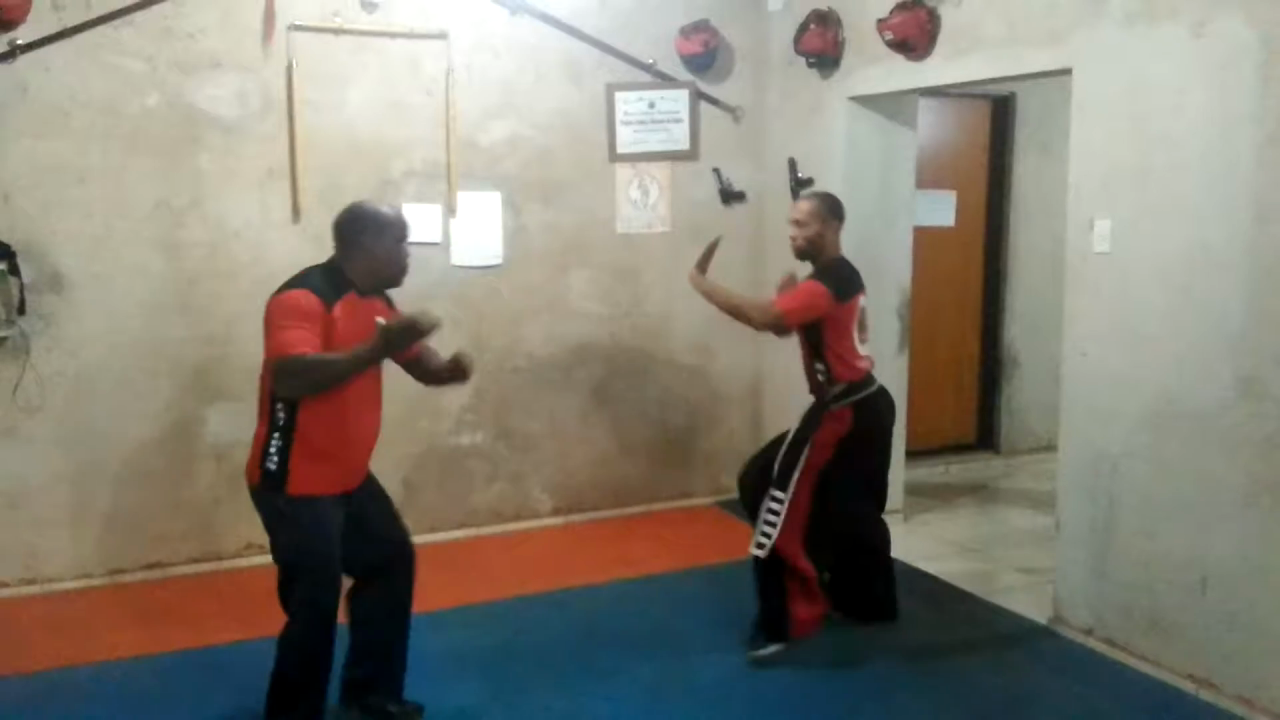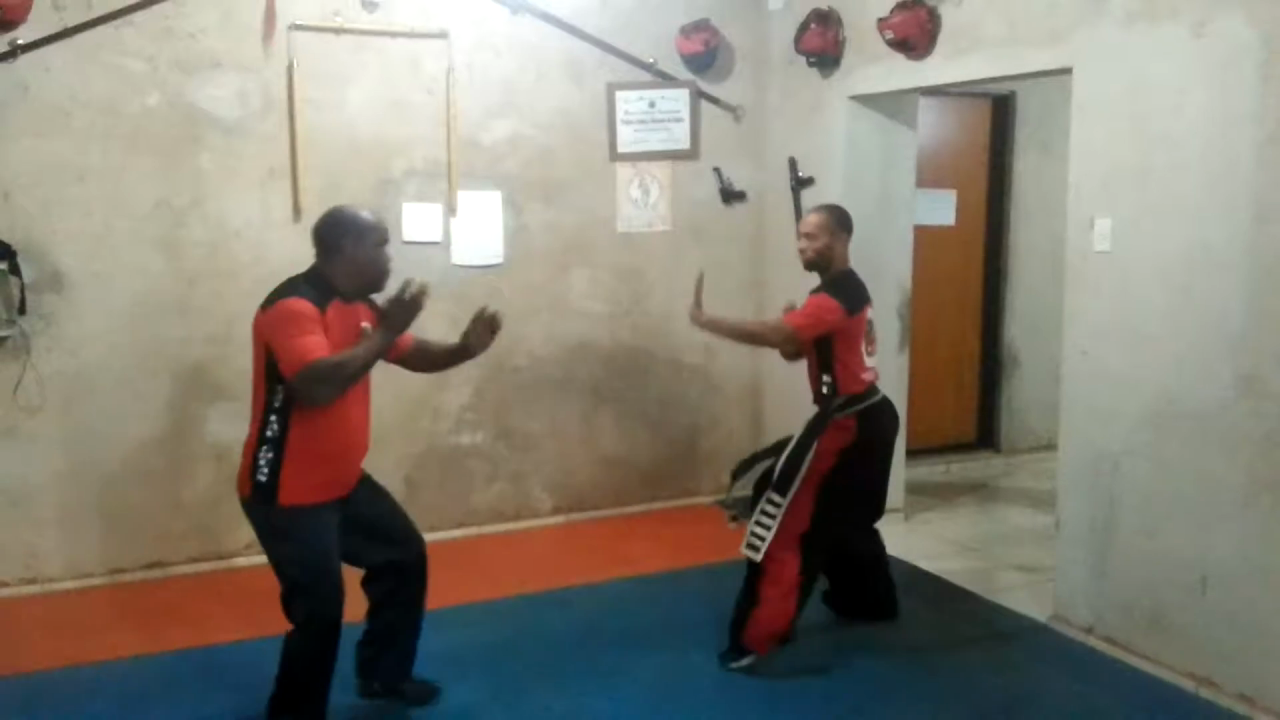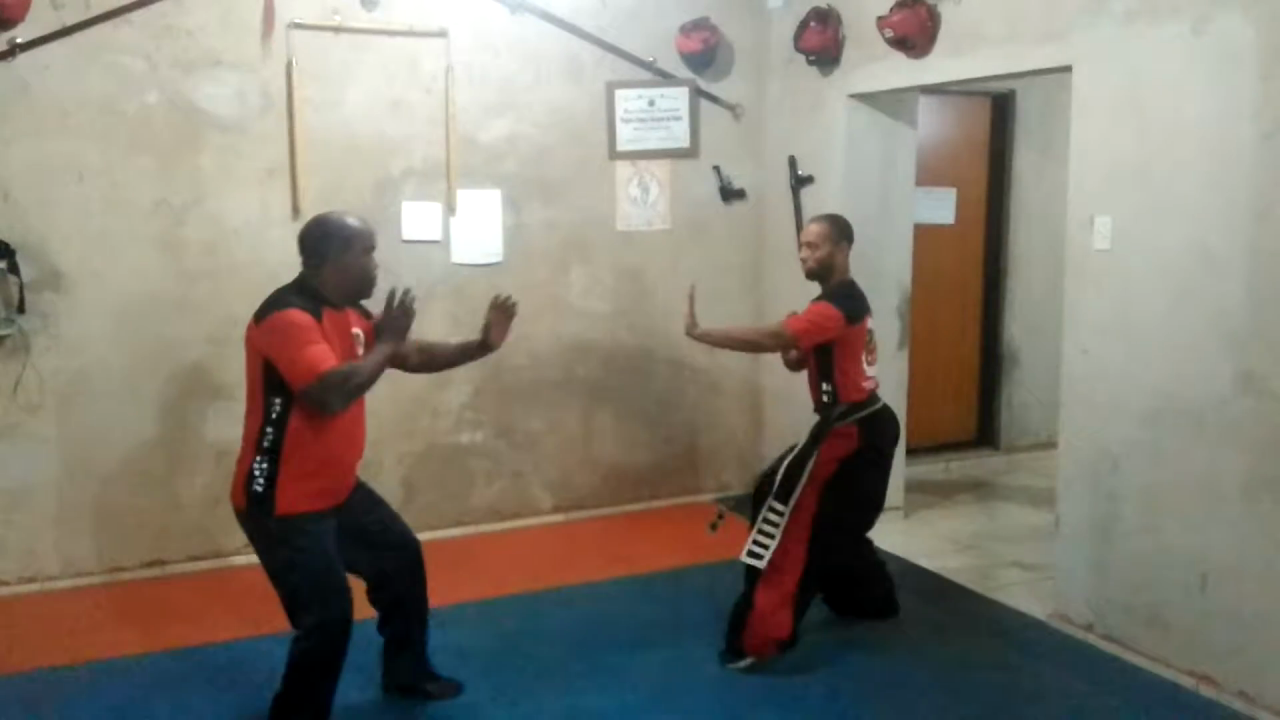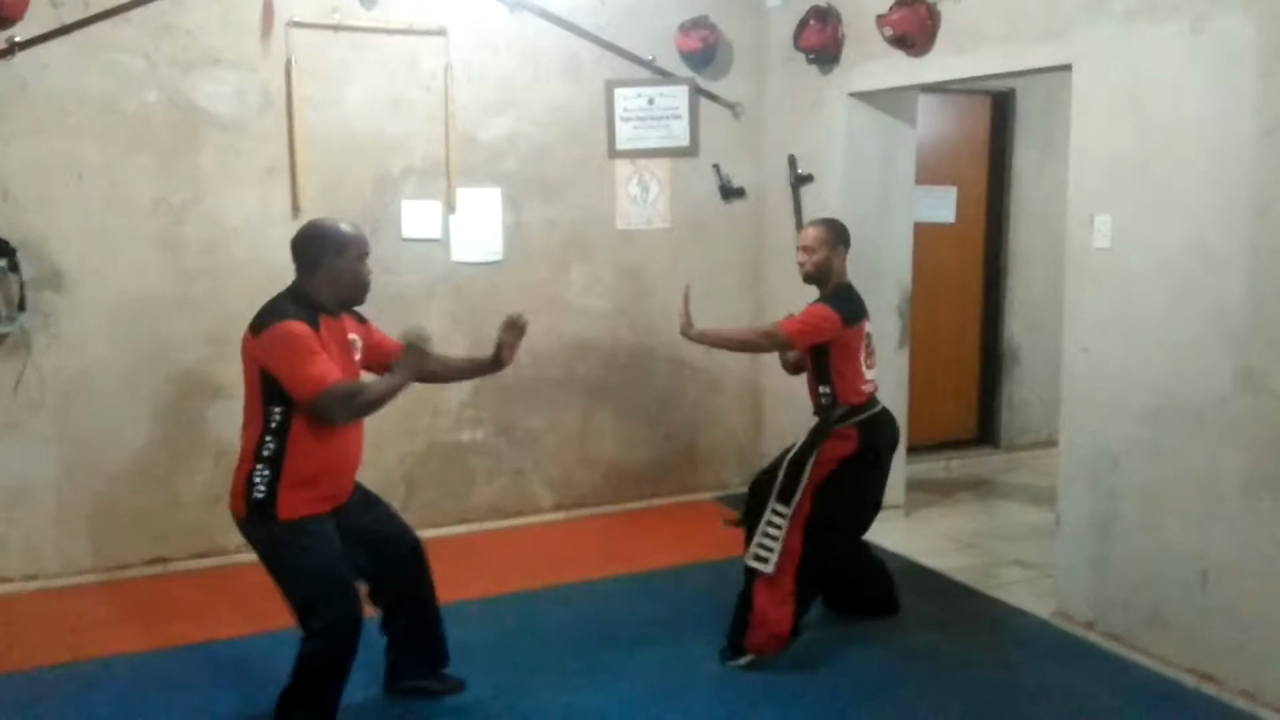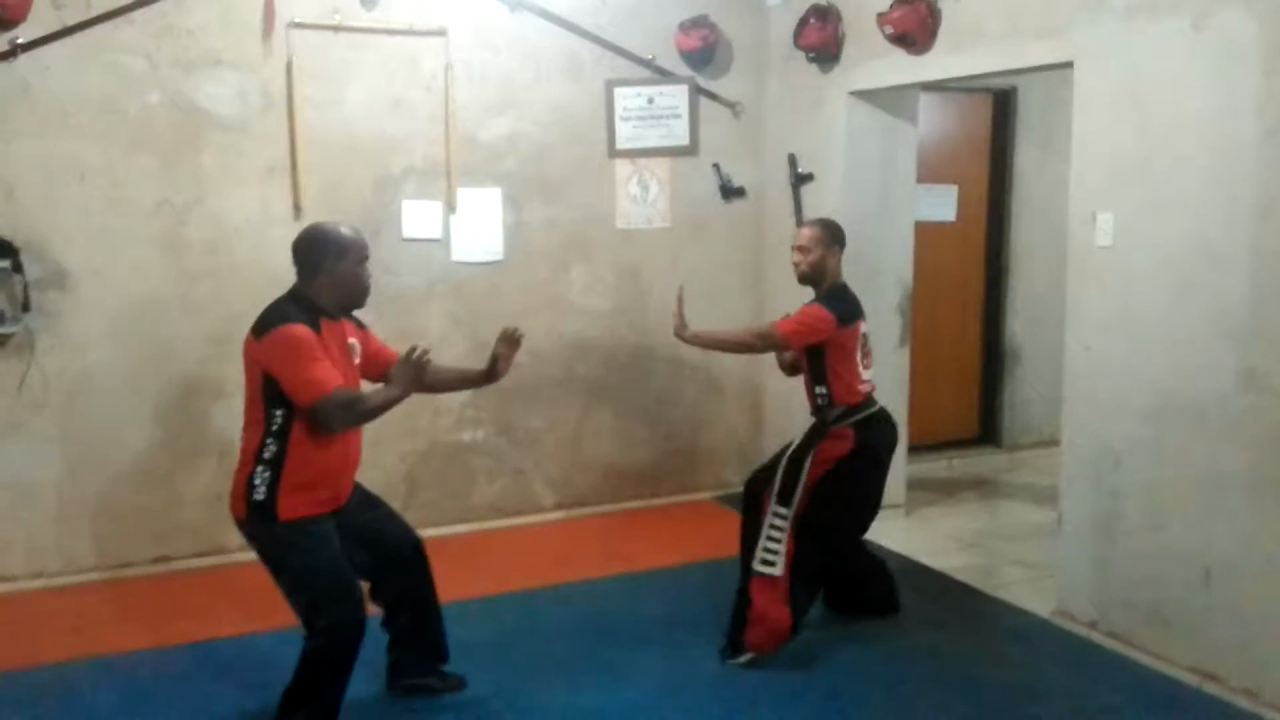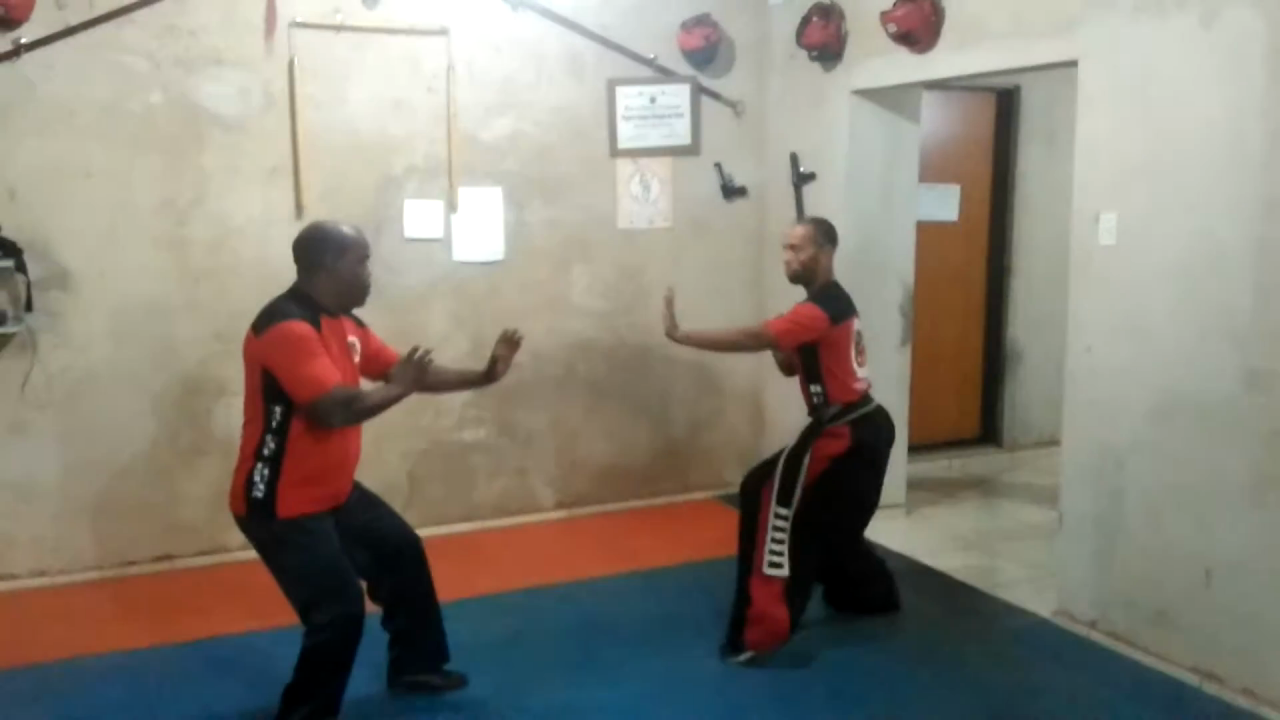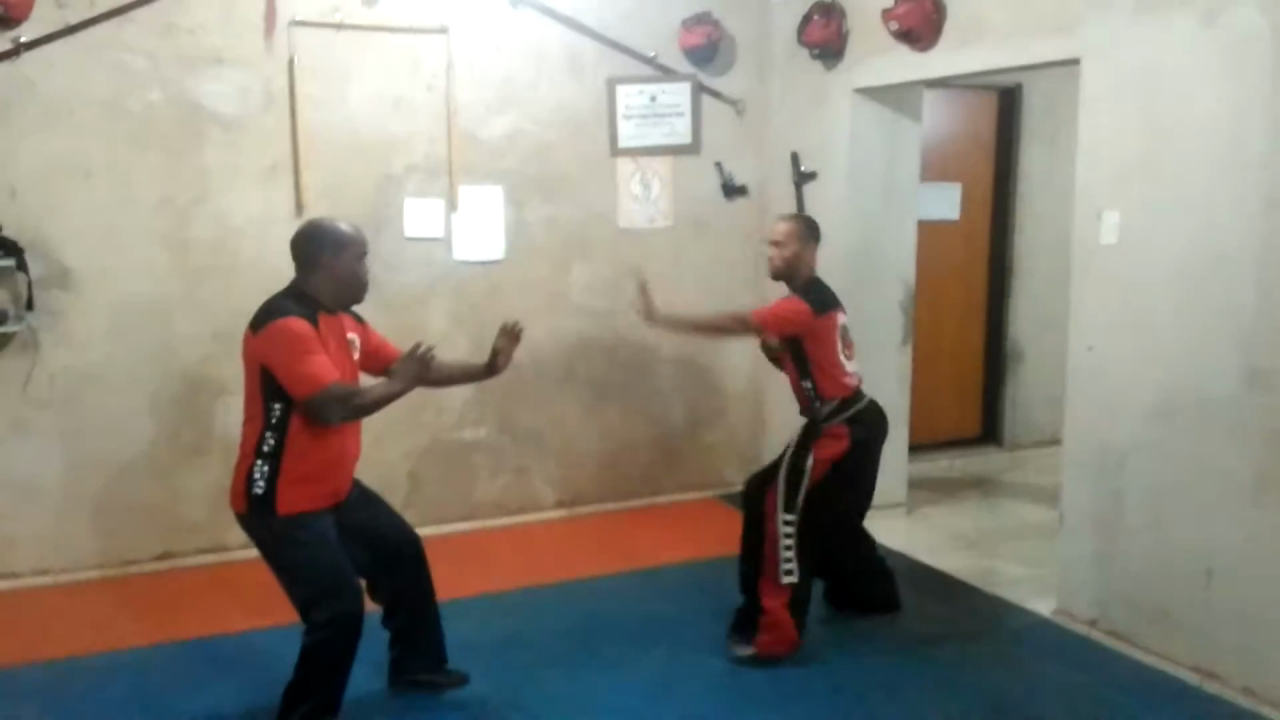
dt=0.1s
person 1, frame 1
left shoulder: (378, 302)
right shoulder: (303, 299)
left elbow: (419, 361)
right elbow: (290, 376)
left wrist: (448, 369)
right wrist: (377, 348)
left hip: (349, 477)
right hip: (293, 484)
left knee: (392, 566)
right knee: (315, 601)
person 1, frame 2
left shoulder: (360, 307)
right shoulder: (291, 308)
left elbow: (417, 355)
right elbow: (317, 380)
left wrist: (465, 346)
right wrist: (381, 337)
left hip: (344, 481)
right hip: (286, 492)
left knee: (404, 555)
right knee: (318, 611)
left ankle: (385, 674)
person 1, frame 3
left shoulder: (349, 314)
right shoulder: (285, 318)
left elbow: (415, 355)
right elbow: (333, 392)
left wrist: (482, 346)
right wrist: (385, 343)
left hip: (336, 489)
right hip: (280, 503)
left knee: (400, 559)
right knee: (326, 615)
left ankle: (406, 673)
person 1, frame 4
left shoulder: (344, 320)
right shoulder: (283, 329)
left elbow: (417, 364)
right elbow: (339, 405)
left wrist: (491, 362)
right wrist: (400, 374)
left hip: (336, 491)
right hip: (281, 508)
left knee: (403, 557)
right knee: (337, 616)
left ankle: (412, 671)
person 1, frame 5
left shoulder: (344, 325)
right shoulder: (285, 332)
left elbow: (406, 371)
right elbow: (336, 413)
left wrist: (485, 374)
right wrist: (398, 388)
left hip: (335, 493)
right hip: (281, 509)
left knee: (404, 556)
right knee: (340, 615)
left ankle: (414, 667)
person 1, frame 6
left shoulder: (344, 324)
right shoulder: (285, 328)
left elbow: (405, 371)
right elbow: (335, 409)
left wrist: (485, 375)
right wrist: (399, 387)
left hip: (335, 491)
right hip: (280, 506)
left knee: (402, 554)
right knee: (339, 612)
left ankle: (415, 664)
person 1, frame 7
left shoulder: (343, 320)
right shoulder: (283, 325)
left elbow: (405, 364)
right elbow: (333, 405)
left wrist: (486, 368)
right wrist: (400, 383)
left hip: (334, 487)
right hip: (281, 503)
left knee: (402, 553)
right knee: (339, 609)
left ankle: (417, 663)
person 2, frame 1
left shoulder: (826, 285)
right shoulder: (840, 277)
left elbow: (763, 317)
right elbow: (787, 320)
left wrist: (703, 283)
right wrist: (787, 299)
left hip: (845, 412)
right hip: (866, 407)
left knee: (784, 503)
right knee: (852, 511)
left ankle: (785, 620)
right ankle: (869, 601)
person 2, frame 2
left shoulder: (836, 299)
right shoulder: (845, 290)
left elbow: (778, 337)
right elbow: (795, 348)
left wrist: (704, 318)
right wrist: (795, 325)
left hip: (848, 423)
right hip: (869, 418)
left knee: (784, 507)
right knee: (845, 520)
left ankle: (759, 634)
right ankle: (869, 602)
person 2, frame 3
left shoulder: (836, 308)
right shoulder: (845, 301)
left elbow: (771, 339)
right elbow: (795, 359)
left wrist: (699, 332)
right wrist: (793, 345)
left hip: (851, 432)
right hip: (870, 426)
left knee: (782, 507)
right knee: (836, 526)
left ankle: (760, 635)
right ankle: (870, 598)
person 2, frame 4
left shoulder: (833, 310)
right shoulder: (842, 305)
left elbow: (766, 338)
right elbow: (795, 364)
left wrist: (694, 332)
right wrist: (790, 349)
left hip: (850, 435)
right hip: (868, 429)
left knee: (778, 504)
right knee: (832, 527)
left ankle: (761, 634)
right ankle: (871, 597)
person 2, frame 5
left shoulder: (828, 311)
right shoulder: (838, 305)
left elbow: (761, 339)
right elbow: (792, 365)
left wrist: (689, 334)
right wrist: (787, 350)
left hip: (849, 435)
right hip: (869, 429)
left knee: (772, 498)
right knee: (832, 524)
left ankle: (760, 631)
right ankle: (869, 595)
person 2, frame 6
left shoulder: (820, 309)
right shoulder: (832, 304)
left elbow: (753, 338)
right elbow: (792, 365)
left wrist: (680, 334)
right wrist: (782, 349)
left hip: (845, 434)
right hip: (864, 427)
left knee: (768, 499)
right knee: (832, 523)
left ankle: (760, 630)
right ankle: (870, 594)
person 2, frame 7
left shoulder: (803, 306)
right shoulder: (813, 300)
left elbow: (737, 323)
right elbow: (789, 353)
left wrist: (662, 318)
right wrist: (777, 351)
left hip: (839, 431)
right hip: (854, 422)
left knee: (771, 509)
right knee: (836, 518)
left ankle: (770, 632)
right ankle: (870, 594)
